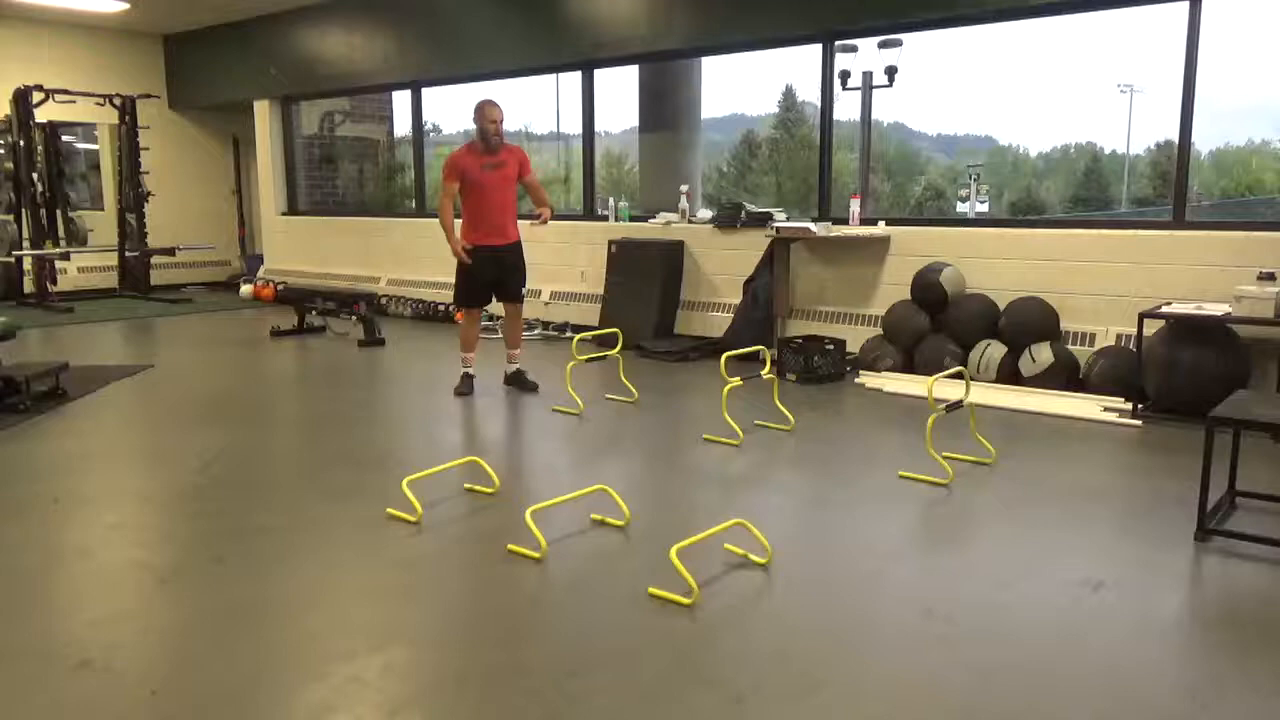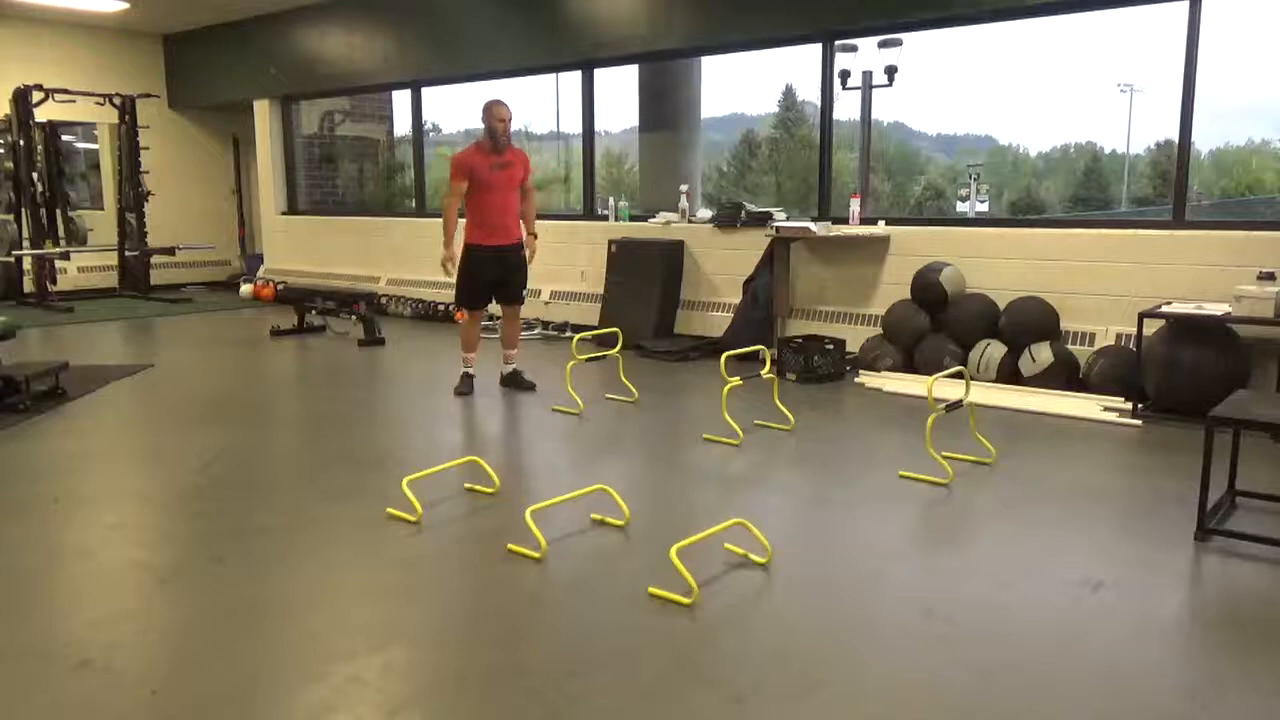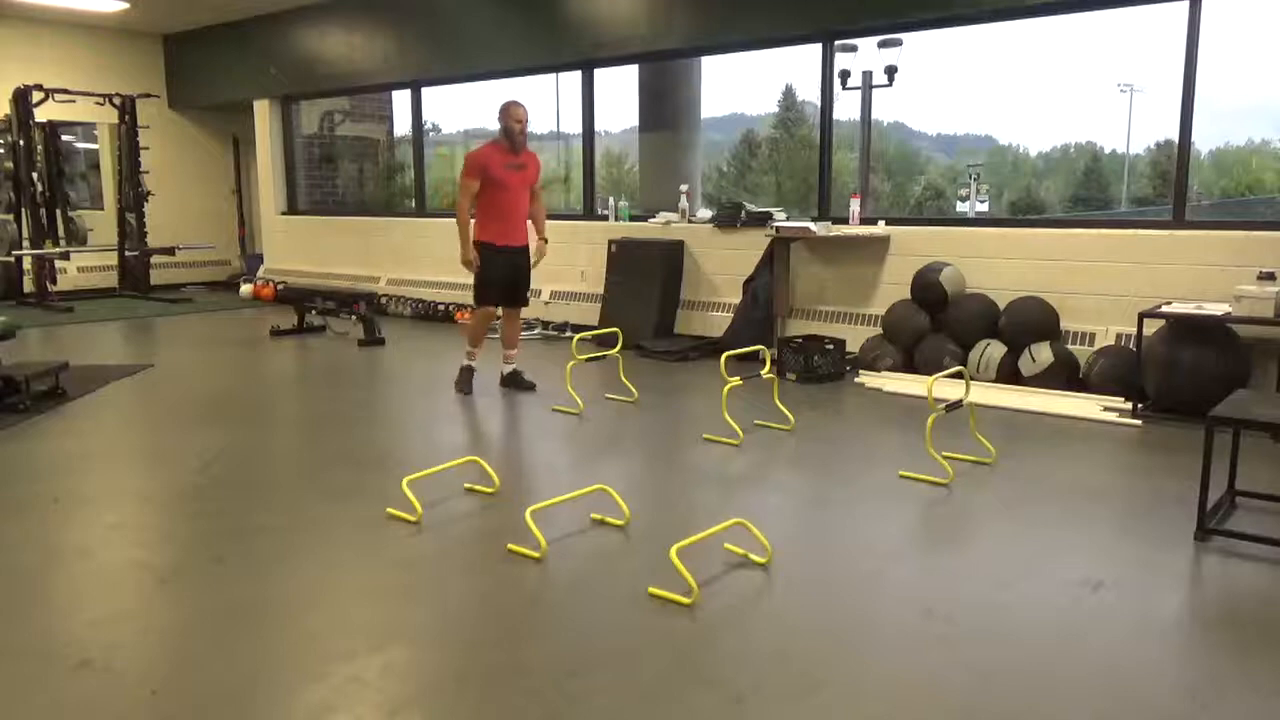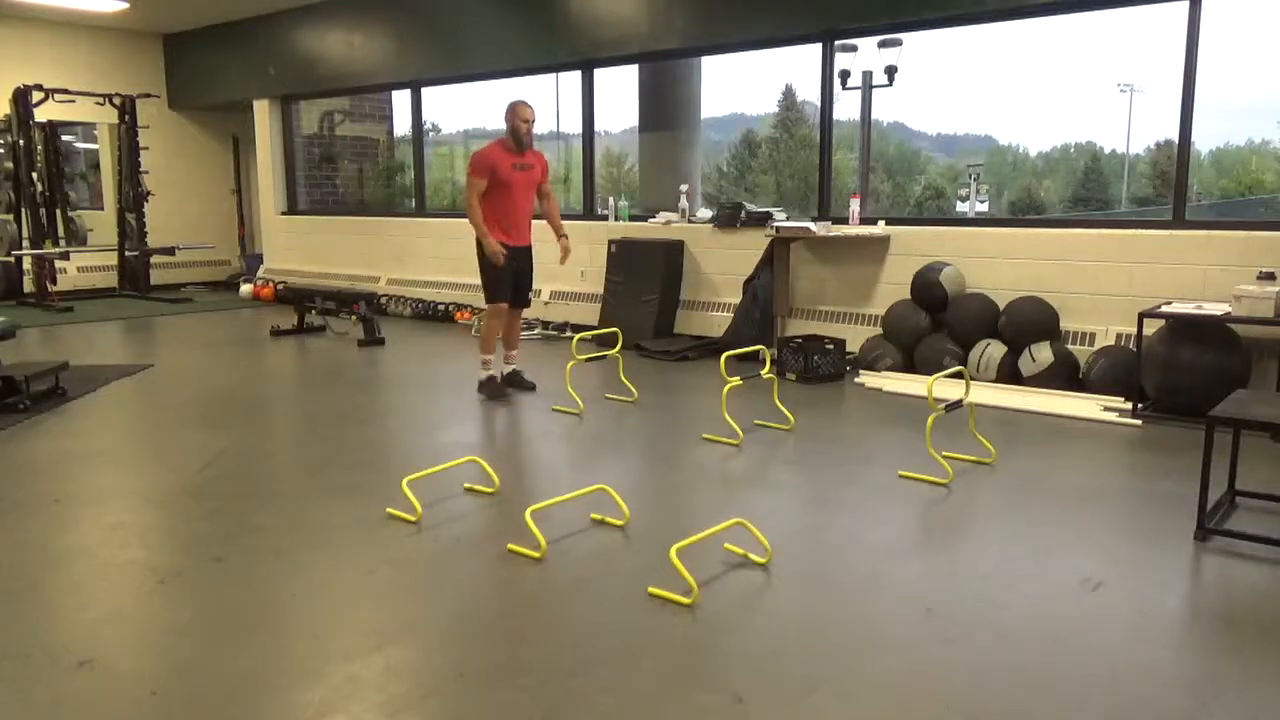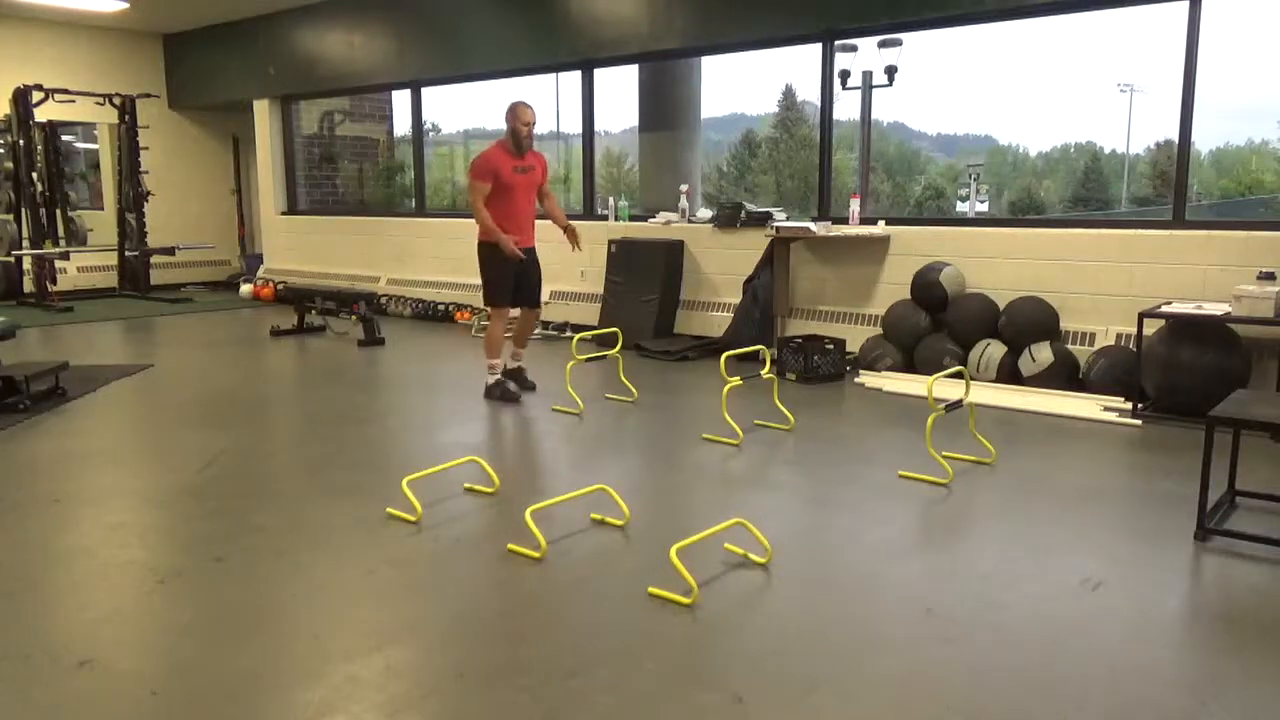
dt=0.2s
person 1, frame 1
left shoulder: (516, 155)
right shoulder: (459, 160)
left elbow: (534, 187)
right elbow: (446, 201)
left wrist: (545, 207)
right wrist: (453, 238)
left hip: (510, 245)
right hip: (475, 248)
left knee: (515, 307)
right knee: (472, 311)
left ankle: (513, 369)
right ankle: (467, 373)
person 1, frame 2
left shoulder: (520, 158)
right shoulder: (466, 159)
left elbow: (527, 196)
right elbow: (452, 202)
left wrist: (531, 233)
right wrist: (448, 246)
left hip: (514, 246)
right hip: (479, 248)
left knee: (513, 309)
right knee: (474, 312)
left ankle: (510, 370)
right ankle: (467, 373)
person 1, frame 3
left shoulder: (531, 159)
right shoulder: (480, 157)
left elbow: (535, 199)
right elbow: (464, 201)
left wrist: (541, 237)
right wrist: (466, 245)
left hip: (519, 246)
right hip: (488, 246)
left knee: (513, 310)
right knee: (487, 308)
left ankle: (509, 370)
right ankle: (468, 364)
person 1, frame 4
left shoulder: (538, 160)
right shoulder: (486, 157)
left elbow: (546, 199)
right elbow: (472, 200)
left wrist: (561, 234)
right wrist: (485, 239)
left hip: (522, 246)
right hip: (495, 246)
left knee: (516, 310)
right knee: (498, 307)
left ankle: (510, 369)
right ankle: (487, 376)
person 1, frame 5
left shoulder: (538, 160)
right shoulder: (487, 160)
left elbow: (546, 197)
right elbow: (476, 204)
left wrist: (565, 226)
right wrist: (499, 238)
left hip: (526, 246)
right hip: (496, 247)
left knee: (531, 310)
right knee: (500, 312)
left ankle: (513, 365)
right ankle: (493, 380)
